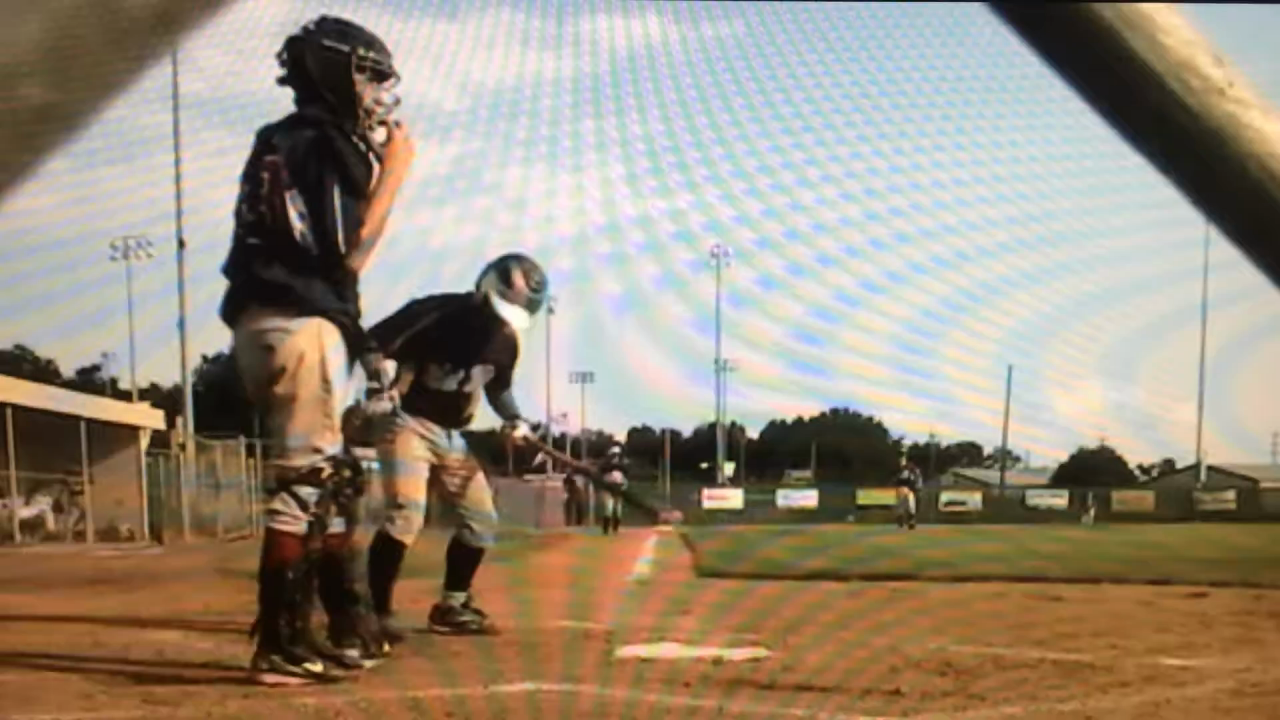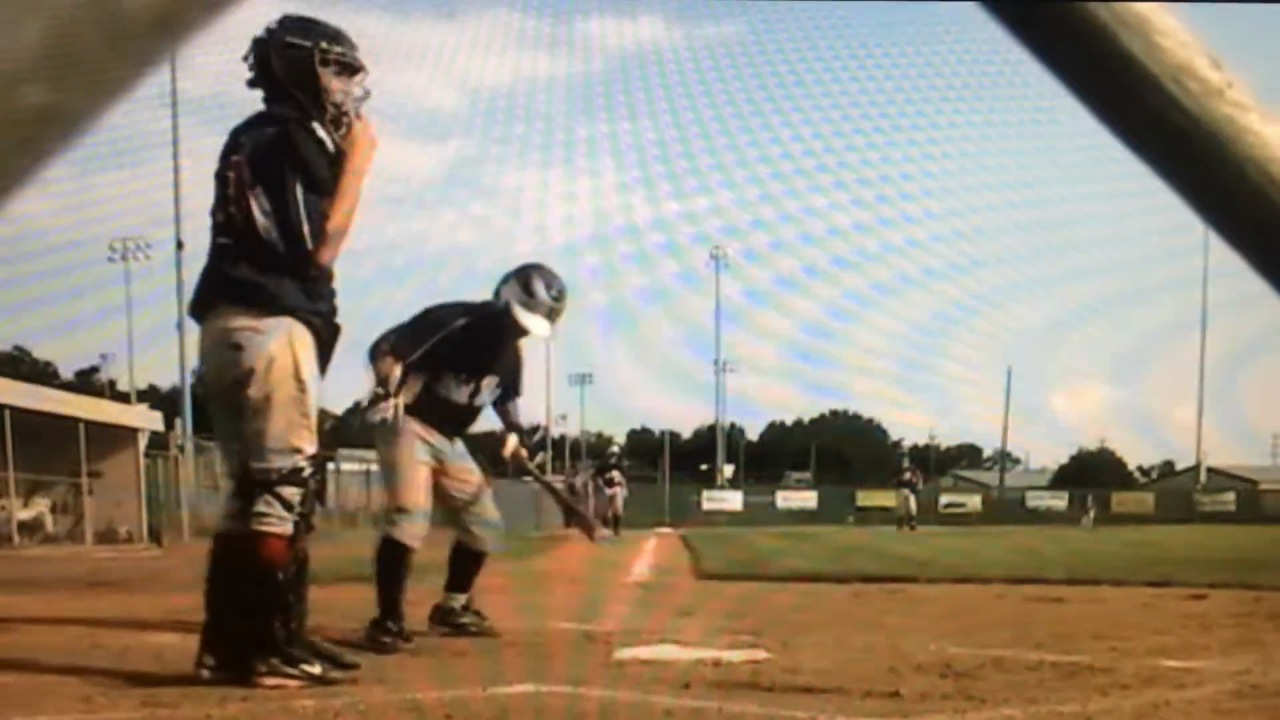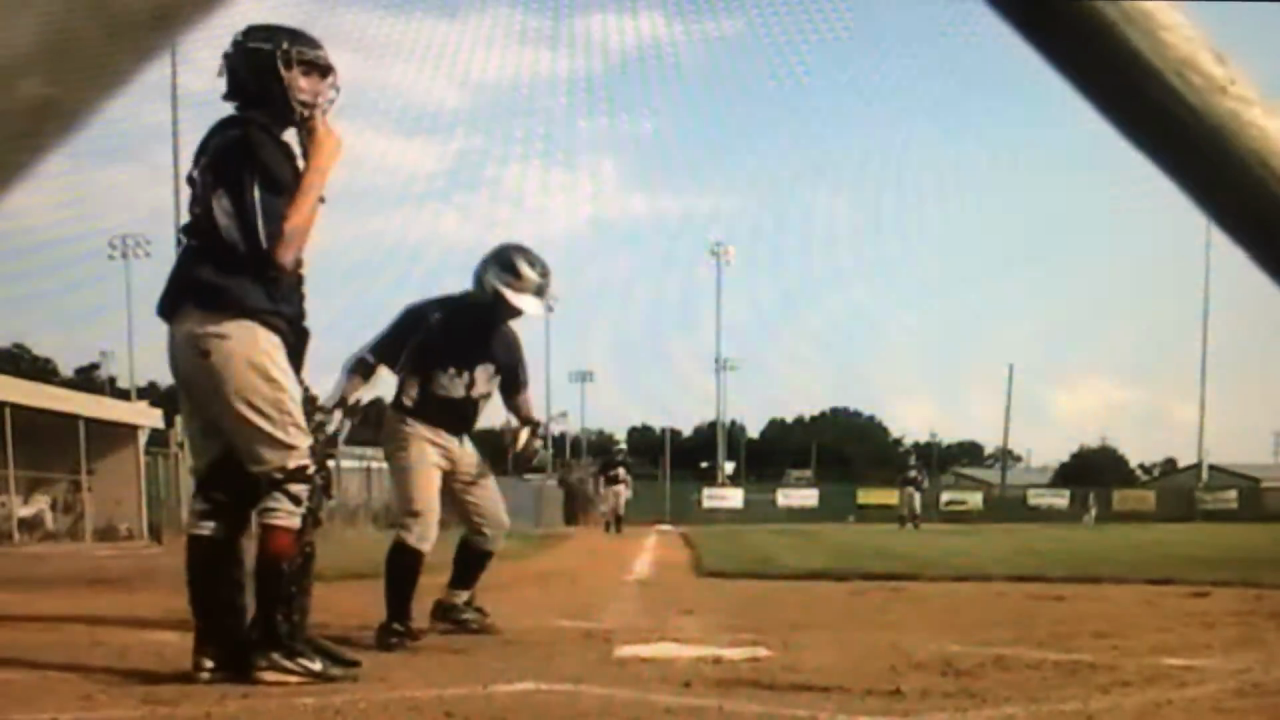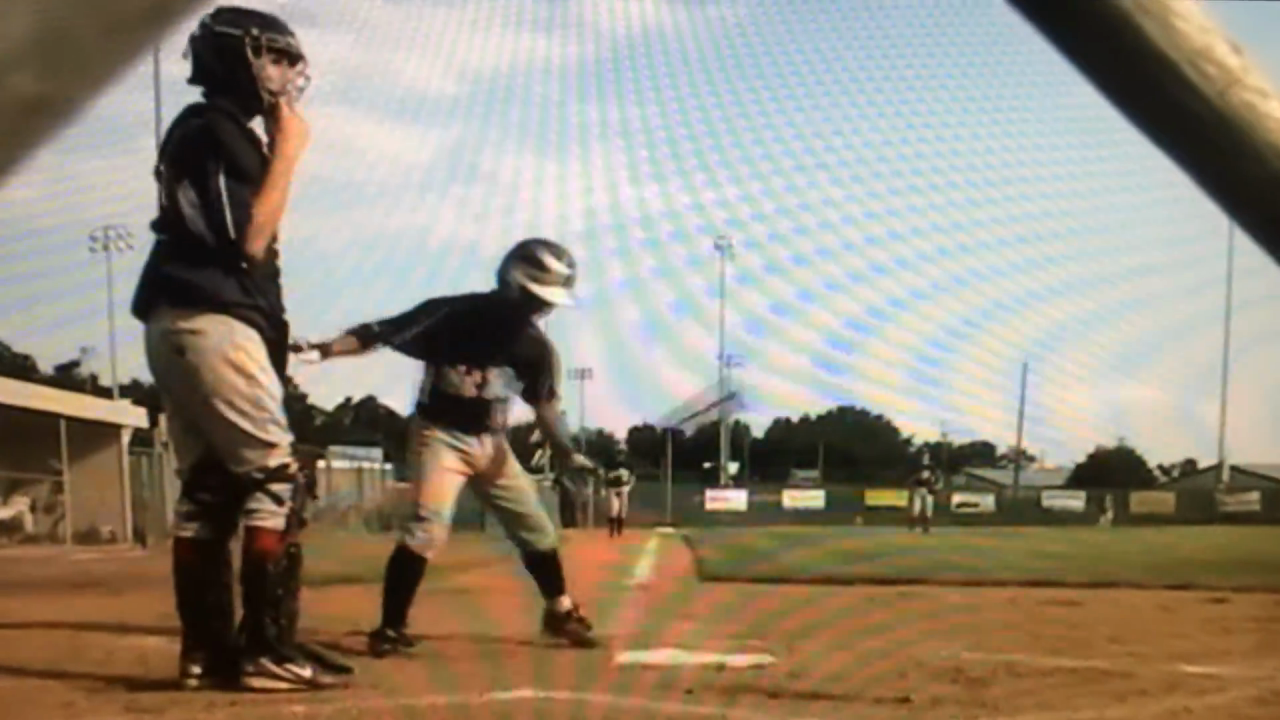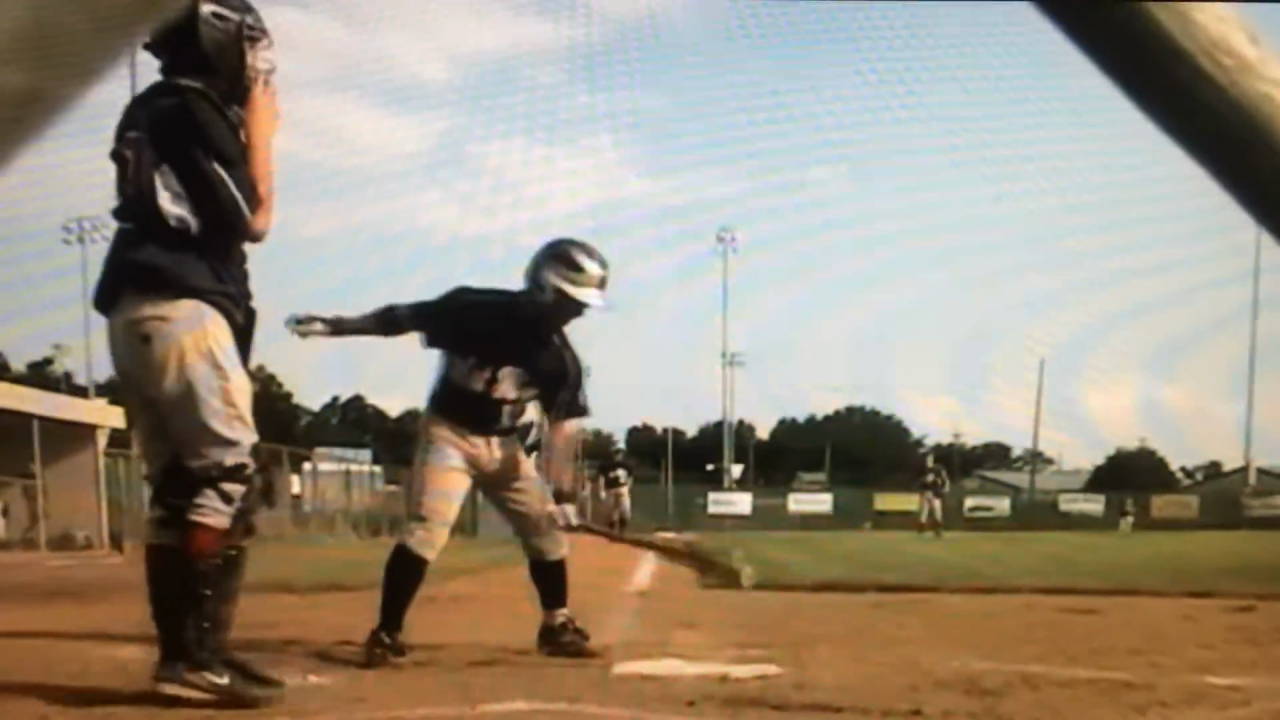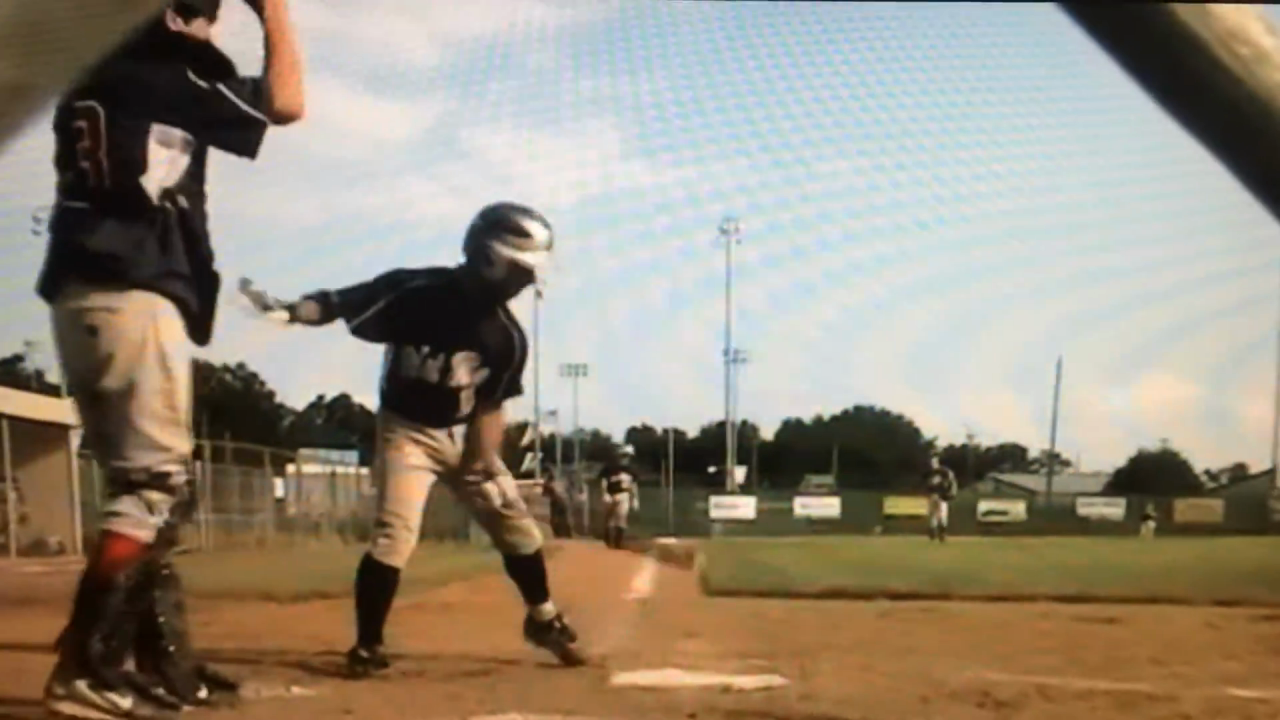
dt=0.4s
person 1, frame 1
left shoulder: (273, 143)
right shoulder: (329, 146)
right elbow: (349, 253)
right wrist: (392, 173)
left hip: (257, 324)
right hip: (302, 325)
left knee: (329, 478)
right knee: (307, 479)
left ankle: (346, 628)
right ankle: (282, 646)
person 1, frame 2
left shoulder: (248, 140)
right shoulder: (293, 141)
right elbow: (319, 251)
left wrist: (338, 163)
right wrist: (355, 167)
left hip: (226, 325)
right hip: (272, 325)
left knee: (251, 485)
right knee: (289, 484)
left ankle: (228, 642)
right ankle: (278, 648)
person 1, frame 3
left shoulder: (229, 143)
right shoulder: (254, 143)
right elbow: (280, 251)
left wrist: (308, 168)
right wrist: (319, 166)
left hip: (199, 329)
right hip: (237, 328)
left knee: (220, 488)
right knee: (292, 477)
left ankle: (220, 643)
right ankle: (280, 644)
person 1, frame 4
left shoulder: (202, 132)
right shoulder: (218, 131)
left elbow: (239, 231)
right elbow: (249, 240)
left wrist: (277, 153)
right wrist: (287, 153)
left hip: (181, 325)
right hip: (214, 323)
left knee: (208, 487)
right knee: (274, 479)
left ankle: (208, 649)
right ankle: (266, 651)
person 1, frame 5
left shoulder: (149, 112)
right shoulder: (194, 114)
right elbow: (255, 220)
left wrist: (242, 134)
right wrist: (260, 133)
left hip: (134, 314)
right hip: (181, 310)
left knee: (177, 486)
right knee: (229, 474)
left ankle: (186, 655)
right ankle: (193, 653)
person 1, frame 6
left shoulder: (92, 74)
right shoulder: (163, 71)
right elbow: (285, 102)
left hip: (79, 296)
right hip: (136, 297)
left knee: (142, 481)
right knee: (154, 481)
person 2, frame 1
left shoulder: (506, 340)
right shoulder: (432, 313)
right elbow: (373, 341)
left wrist: (514, 418)
left hip: (451, 435)
right hip: (406, 423)
left knee: (481, 519)
right knee: (406, 513)
left ankle: (452, 606)
right ankle: (379, 613)
person 2, frame 2
left shoulder: (510, 351)
right shoulder: (449, 322)
left elbow: (505, 395)
right elbow: (385, 348)
left wrist: (517, 431)
right wrist: (386, 390)
left hip: (450, 441)
right hip: (411, 427)
left knee: (484, 523)
right knee: (410, 517)
left ankle: (452, 608)
right ankle: (388, 621)
person 2, frame 3
left shoulder: (505, 340)
right shoulder: (430, 319)
left elbow: (515, 389)
right elbow: (370, 359)
left wrist: (529, 423)
right wrist: (340, 400)
left hip: (461, 439)
right hip: (415, 430)
left knee: (491, 522)
right knee: (420, 522)
left ankle: (452, 605)
right ankle: (397, 624)
person 2, frame 4
left shoulder: (535, 345)
right shoulder: (452, 314)
left elbow: (544, 404)
right elbow: (377, 333)
left wrist: (567, 450)
right wrist: (327, 349)
left hip: (491, 442)
right hip: (440, 436)
left knee: (536, 526)
right knee: (428, 527)
left ankle: (560, 612)
right ankle: (392, 627)
person 2, frame 5
left shoulder: (561, 358)
right shoulder: (473, 308)
left elbow: (559, 426)
right elbow: (403, 318)
left wrist: (564, 492)
right wrist: (336, 326)
left hip: (503, 443)
right hip: (448, 433)
left knee: (547, 528)
right knee: (427, 529)
left ankle: (557, 626)
right ankle: (387, 634)
person 2, frame 6
left shoulder: (505, 333)
right shoulder: (412, 291)
left elbow: (490, 408)
right elbow: (330, 305)
left wrist: (489, 473)
right wrist: (287, 309)
left hip: (463, 433)
right hip: (406, 431)
left knee: (517, 523)
right knee: (394, 535)
left ankle: (545, 621)
right ankle: (367, 647)
